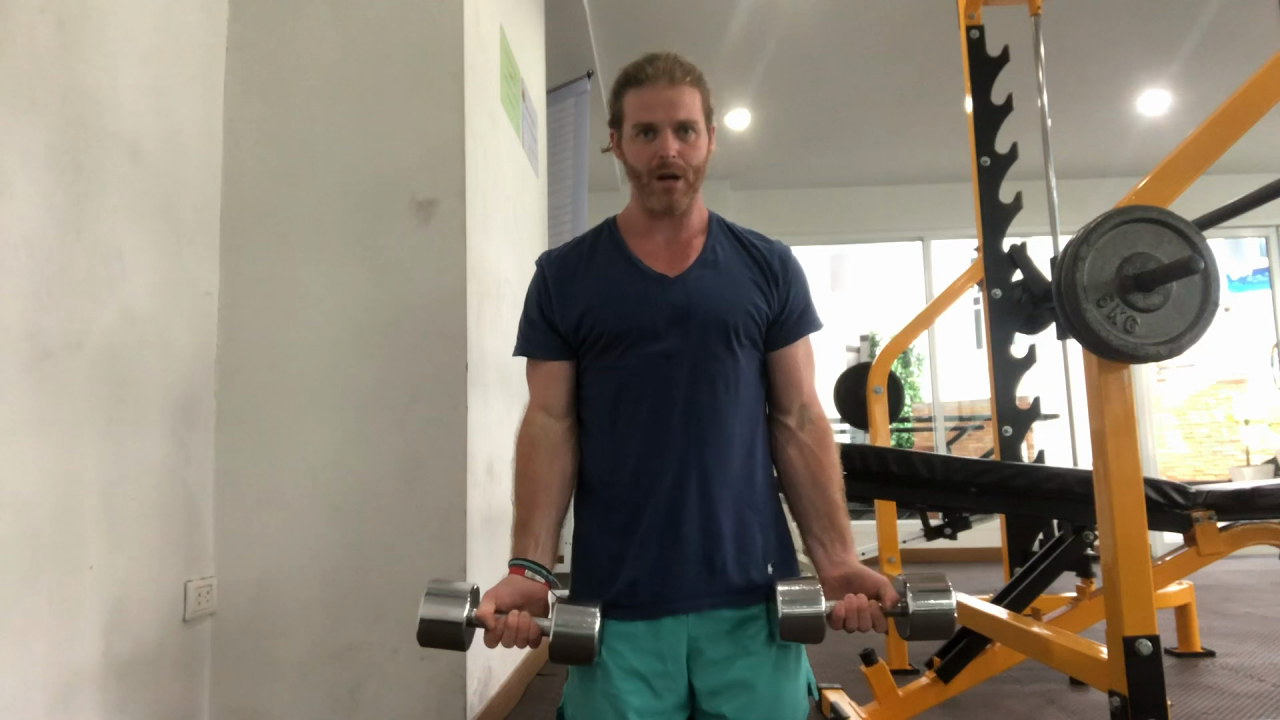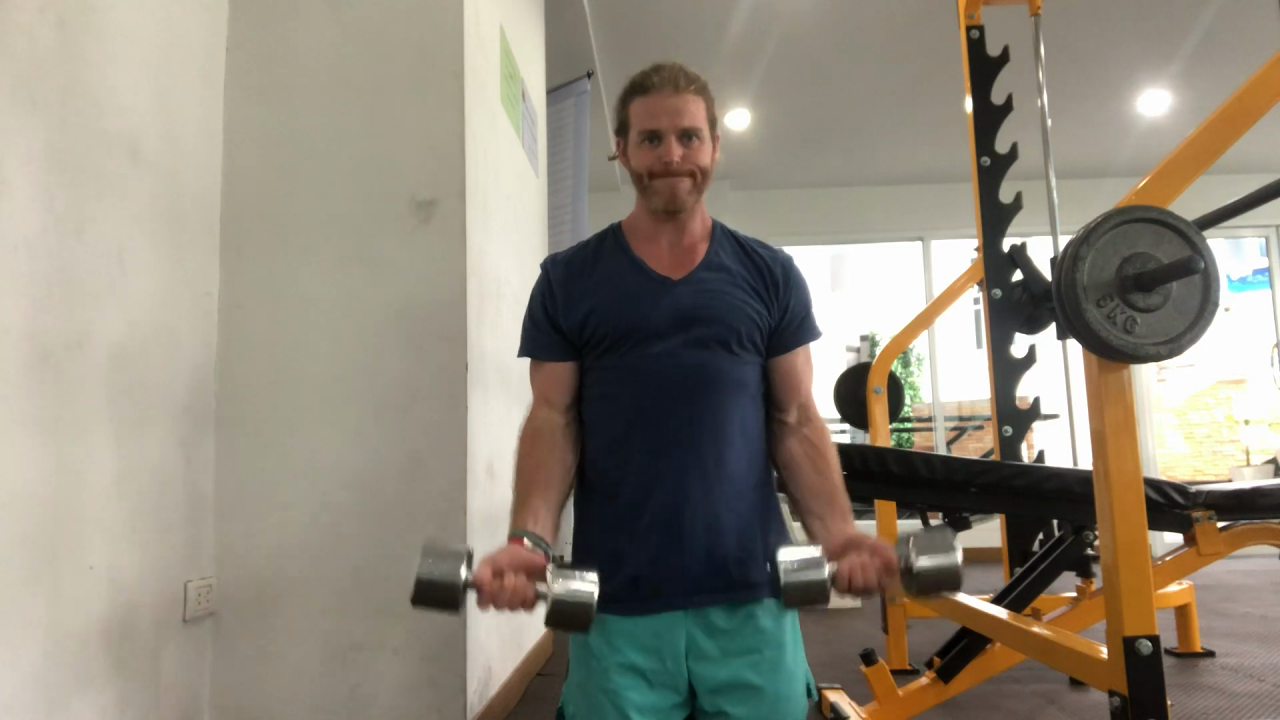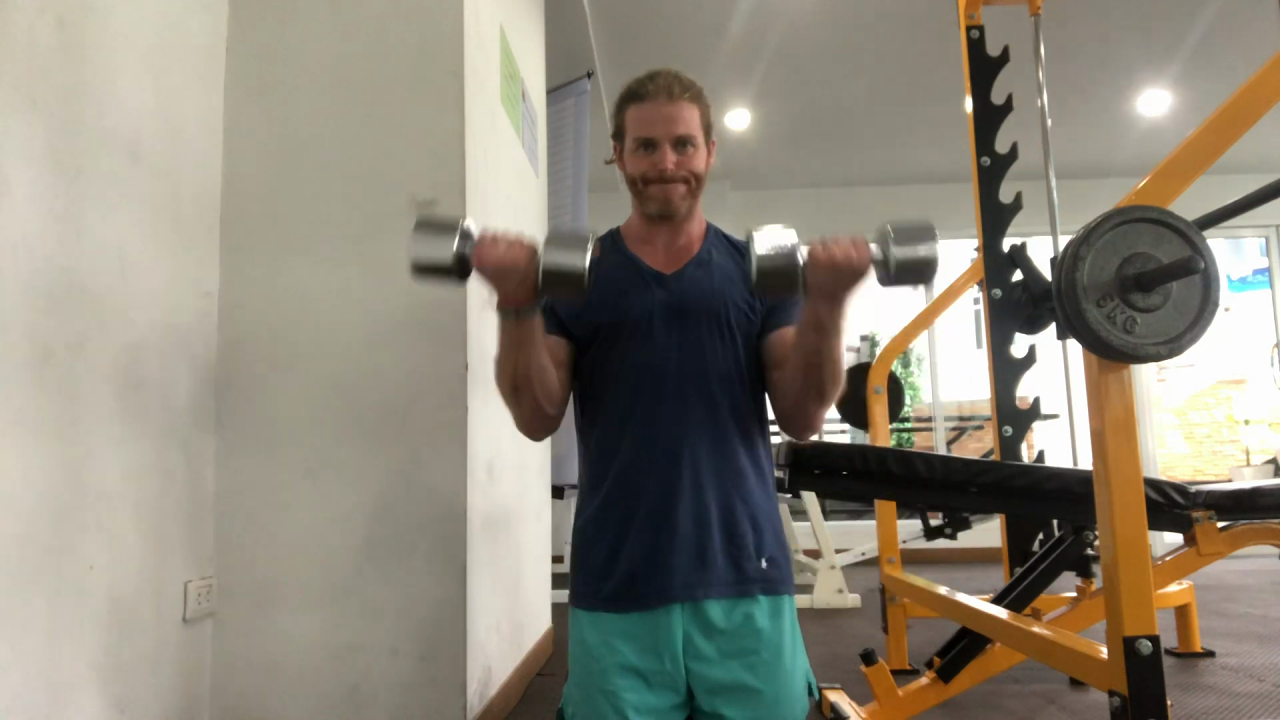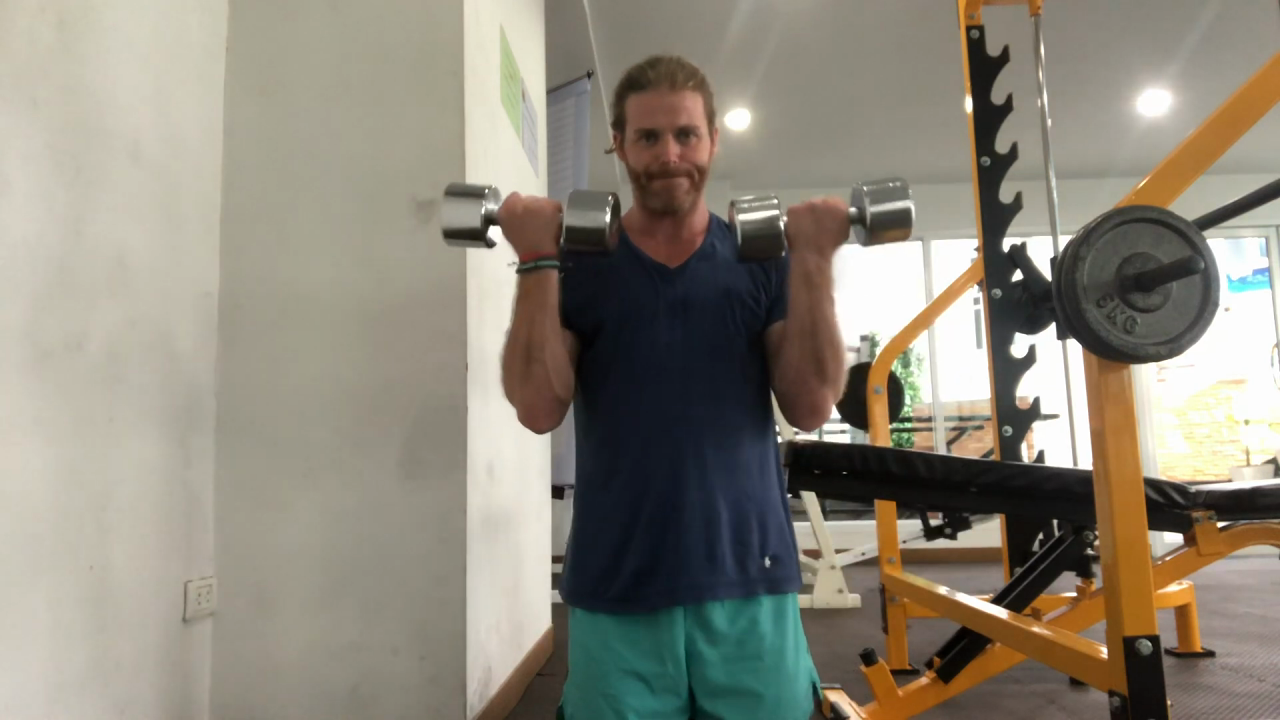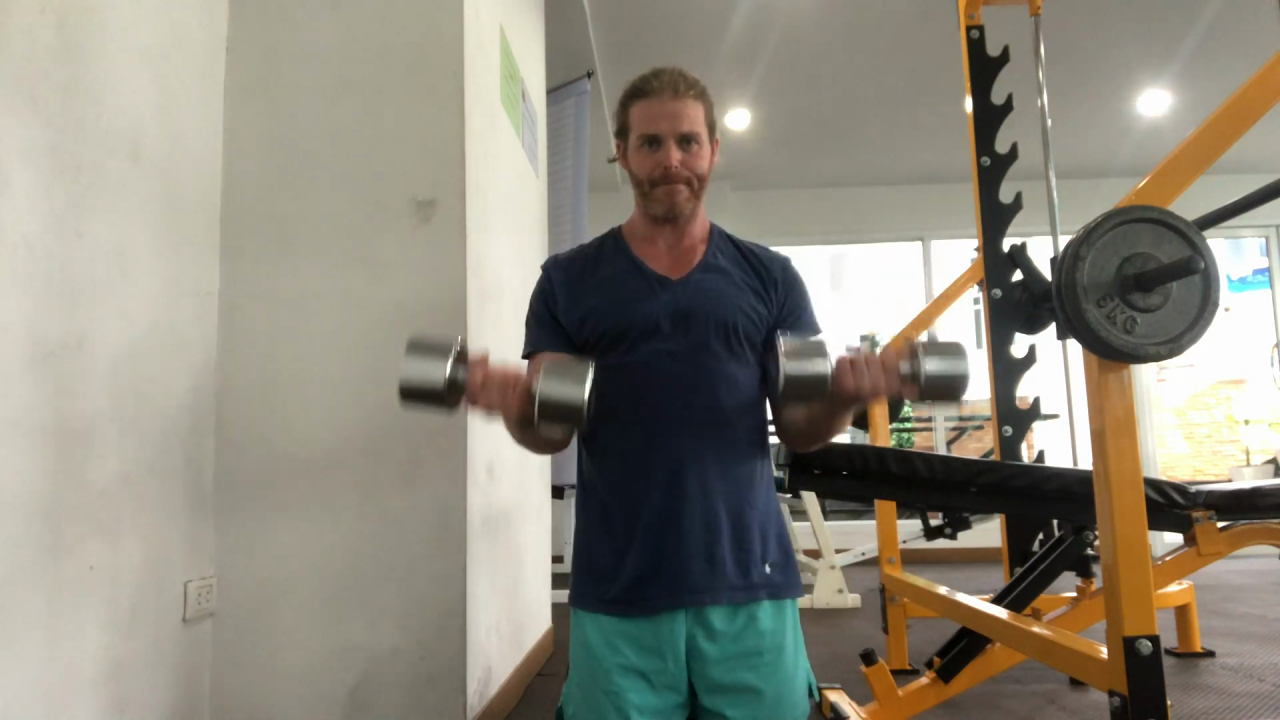
dt=0.5s
person 1, frame 1
left shoulder: (768, 267)
right shoulder: (563, 276)
left elbow: (797, 421)
right elbow: (550, 425)
left wrist: (836, 560)
right wrist: (529, 566)
left hip: (750, 590)
right hip: (617, 600)
person 1, frame 2
left shoulder: (769, 274)
right shoulder: (569, 277)
left elbow: (795, 421)
right elbow: (554, 418)
left wrist: (837, 533)
right wrist: (529, 538)
left hip: (747, 589)
right hip: (616, 594)
person 1, frame 3
left shoulder: (761, 272)
left elbow: (800, 416)
right elbow: (537, 417)
left wrist: (825, 302)
right wrist: (516, 304)
left hip: (743, 575)
right hip: (617, 583)
person 1, frame 4
left shoulder: (766, 261)
right shoulder: (575, 265)
left elbow: (810, 406)
right elbow: (538, 407)
left wrist: (813, 262)
right wrist: (536, 263)
left hip: (746, 574)
right hip: (618, 582)
person 1, frame 5
left shoulder: (767, 275)
right shoulder: (570, 278)
left elbow: (800, 421)
left wrist: (842, 396)
right wrist: (518, 403)
left hip: (746, 583)
right hip: (617, 591)
